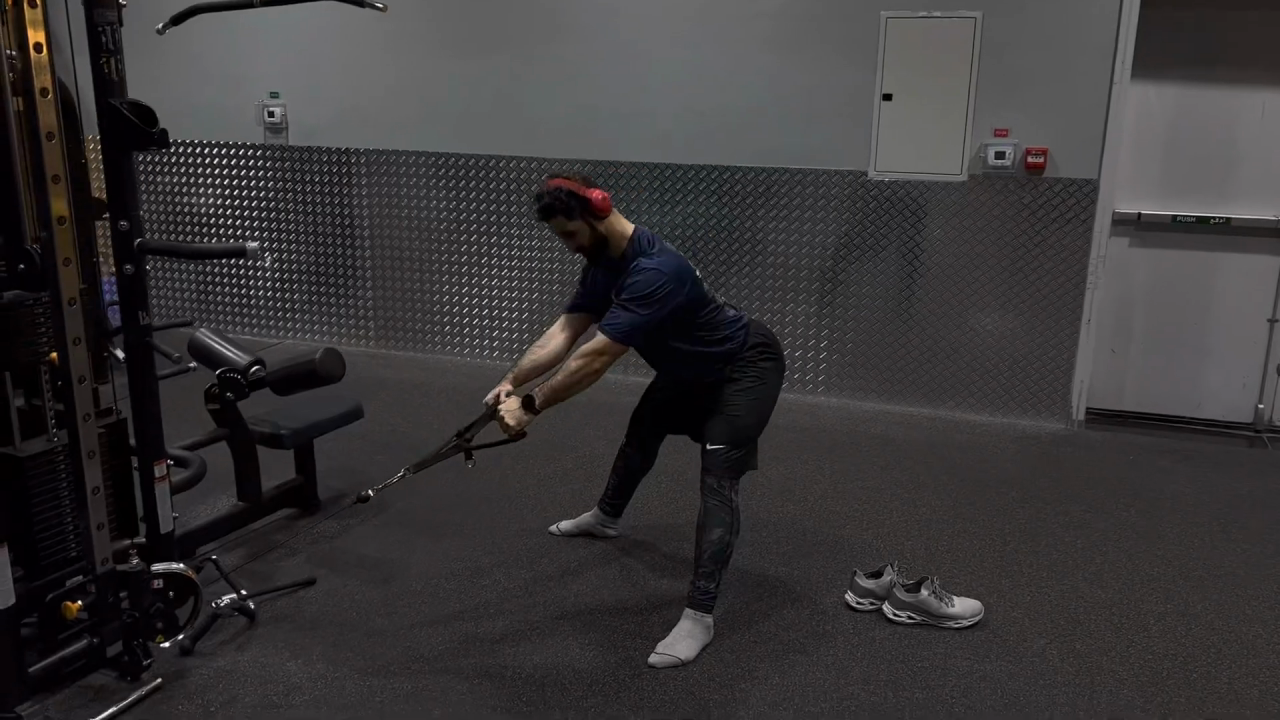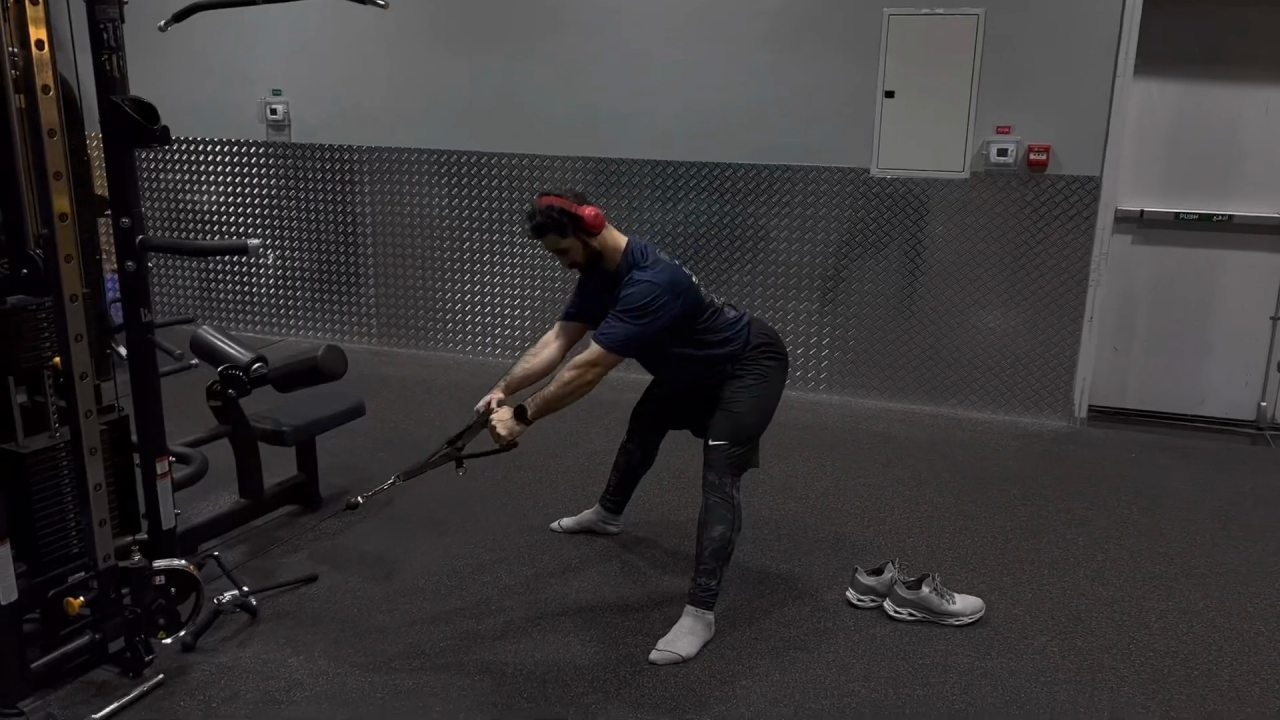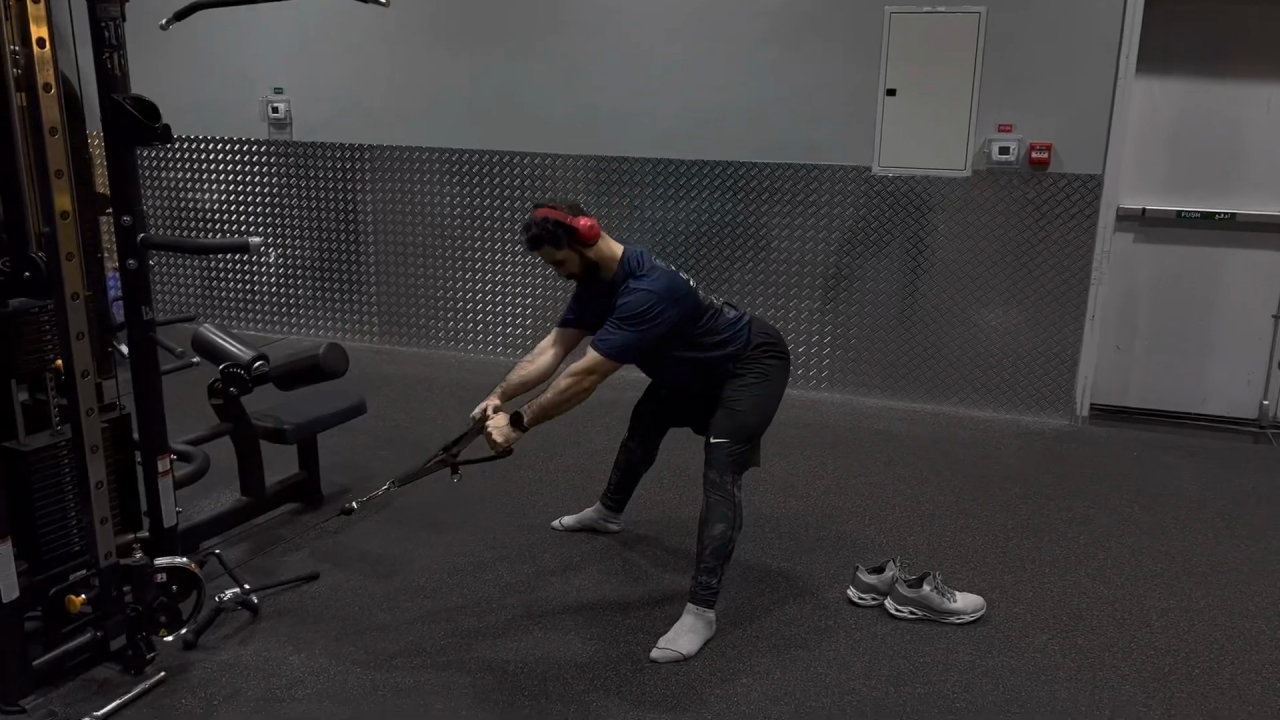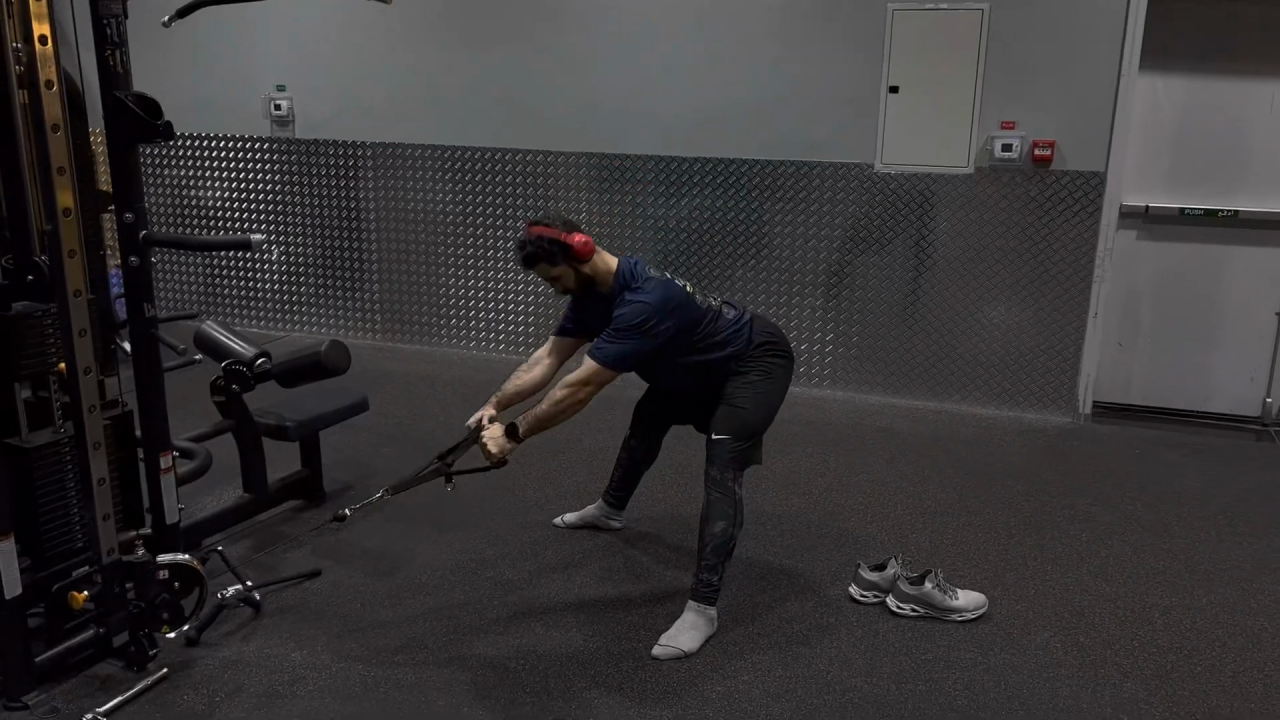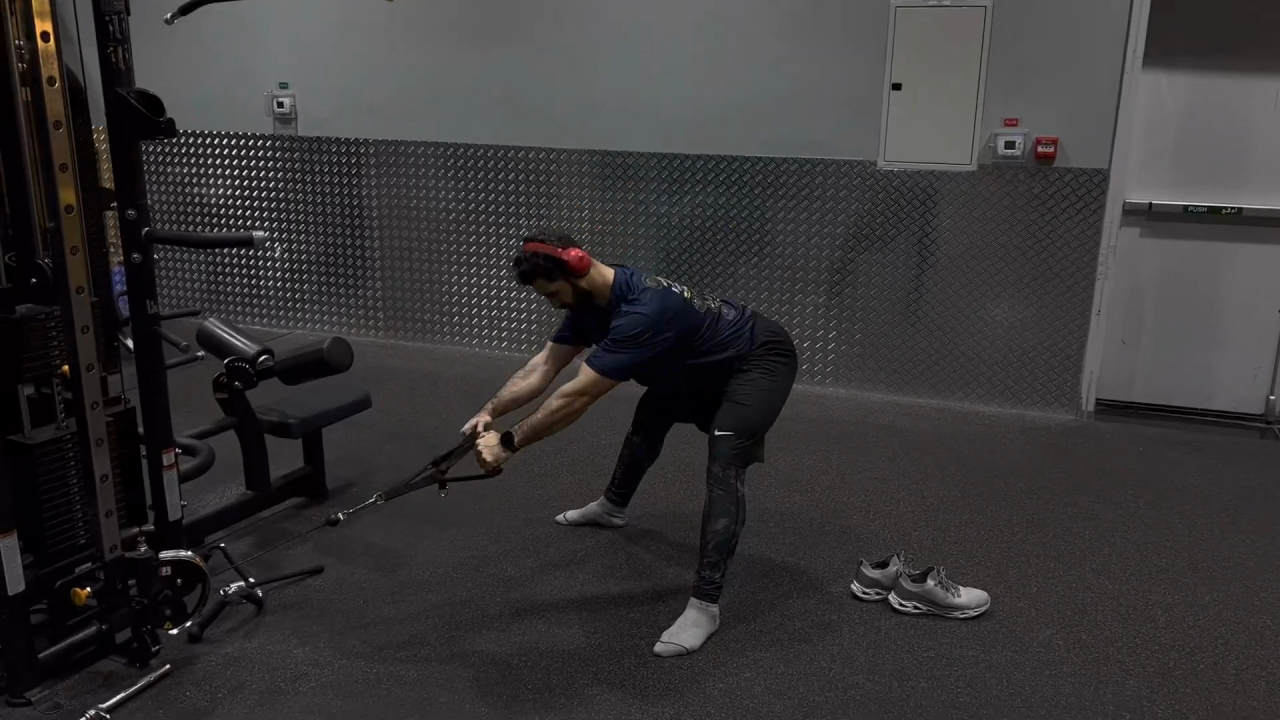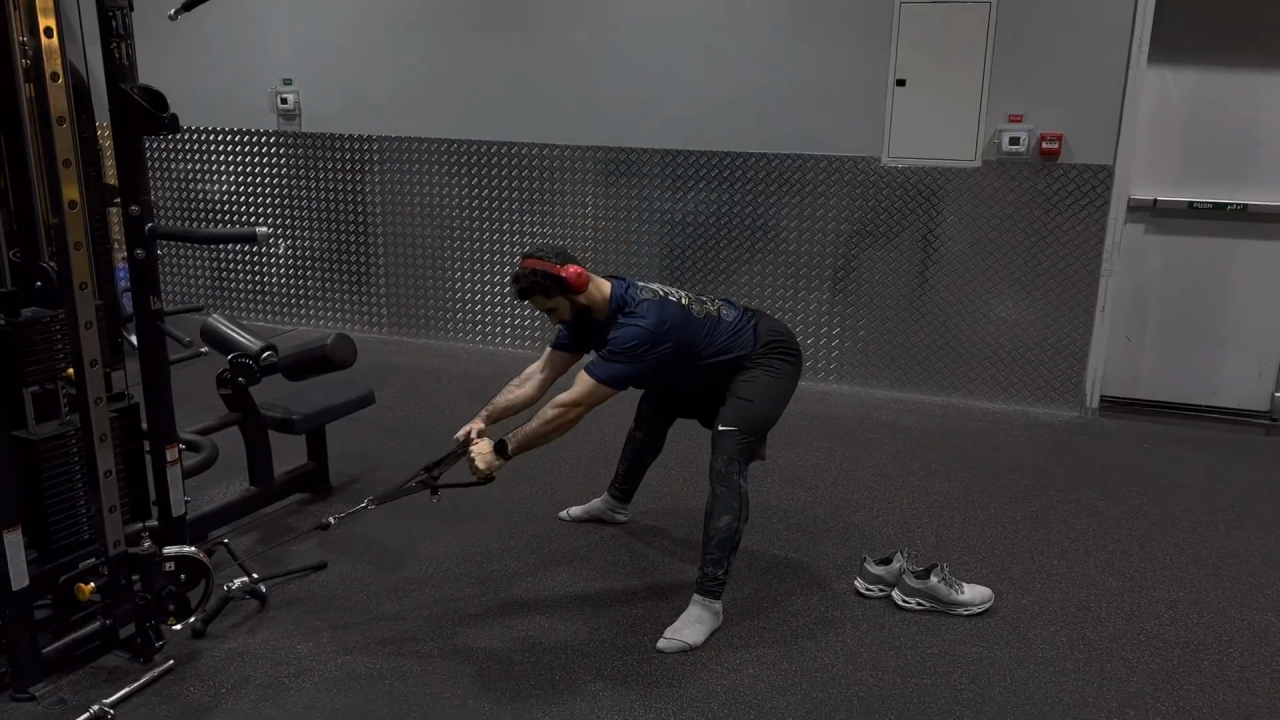
dt=0.1s
person 1, frame 1
left shoulder: (653, 272)
right shoulder: (602, 266)
left elbow: (597, 357)
right elbow: (563, 332)
left wrist: (531, 405)
right wrist: (512, 381)
left hip: (745, 367)
right hip: (689, 369)
left knee: (716, 481)
right knee: (641, 433)
left ankle: (699, 616)
right ankle: (606, 517)
person 1, frame 2
left shoulder: (650, 282)
right shoulder: (598, 275)
left elbow: (589, 369)
right elbow: (557, 341)
left wrist: (523, 416)
right wrist: (503, 389)
left hip: (751, 365)
right hip: (694, 367)
left knee: (719, 478)
right knee: (643, 426)
left ankle: (700, 613)
right ankle: (608, 513)
person 1, frame 3
left shoulder: (647, 290)
right shoulder: (596, 282)
left elbow: (585, 376)
right elbow: (553, 348)
left wrist: (519, 422)
right wrist: (499, 396)
left hip: (752, 364)
right hip: (694, 368)
left knee: (719, 476)
right knee: (644, 425)
left ankle: (701, 611)
right ankle: (609, 511)
person 1, frame 4
left shoulder: (645, 300)
right shoulder: (592, 292)
left elbow: (581, 387)
right elbow: (548, 357)
left wrist: (514, 433)
right wrist: (495, 405)
left hip: (758, 362)
right hip: (697, 364)
left knee: (721, 472)
right knee: (646, 421)
left ankle: (703, 609)
right ankle: (611, 509)
person 1, frame 5
left shoulder: (642, 312)
right shoulder: (590, 301)
left elbow: (578, 396)
right elbow: (544, 365)
left wrist: (510, 442)
right wrist: (490, 412)
left hip: (760, 360)
left knee: (723, 470)
right knee: (648, 419)
left ankle: (705, 605)
right ankle: (613, 506)
person 1, frame 6
left shoulder: (641, 323)
right shoulder: (589, 310)
left elbow: (572, 406)
right elbow: (539, 374)
left wrist: (502, 450)
right wrist: (483, 418)
left hip: (766, 357)
right hip: (711, 358)
left knee: (726, 463)
right knee: (651, 413)
left ankle: (708, 602)
right ankle: (617, 502)
